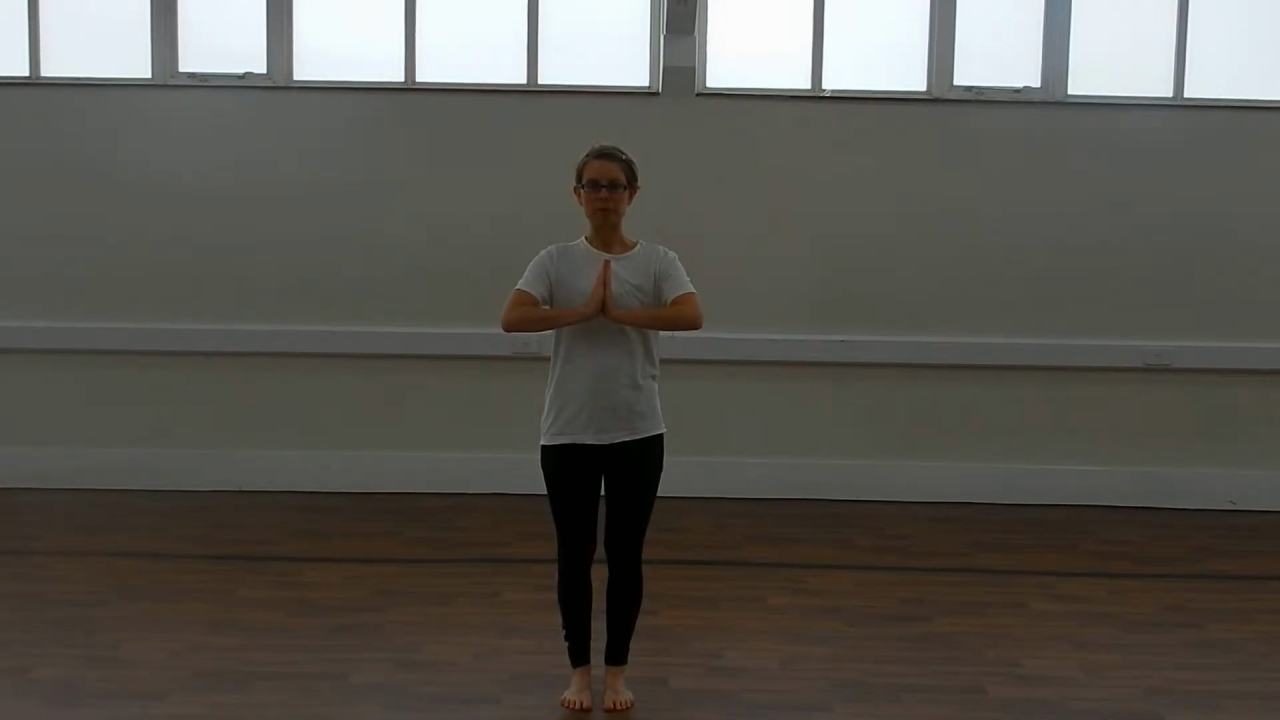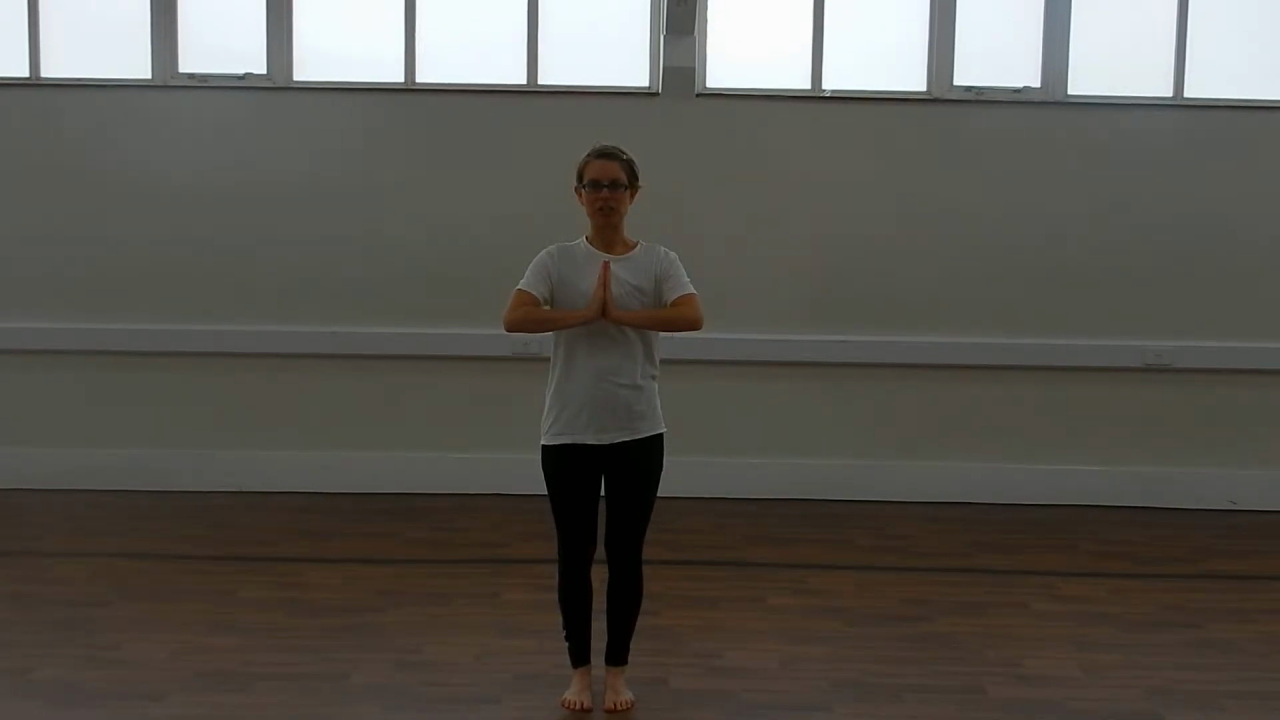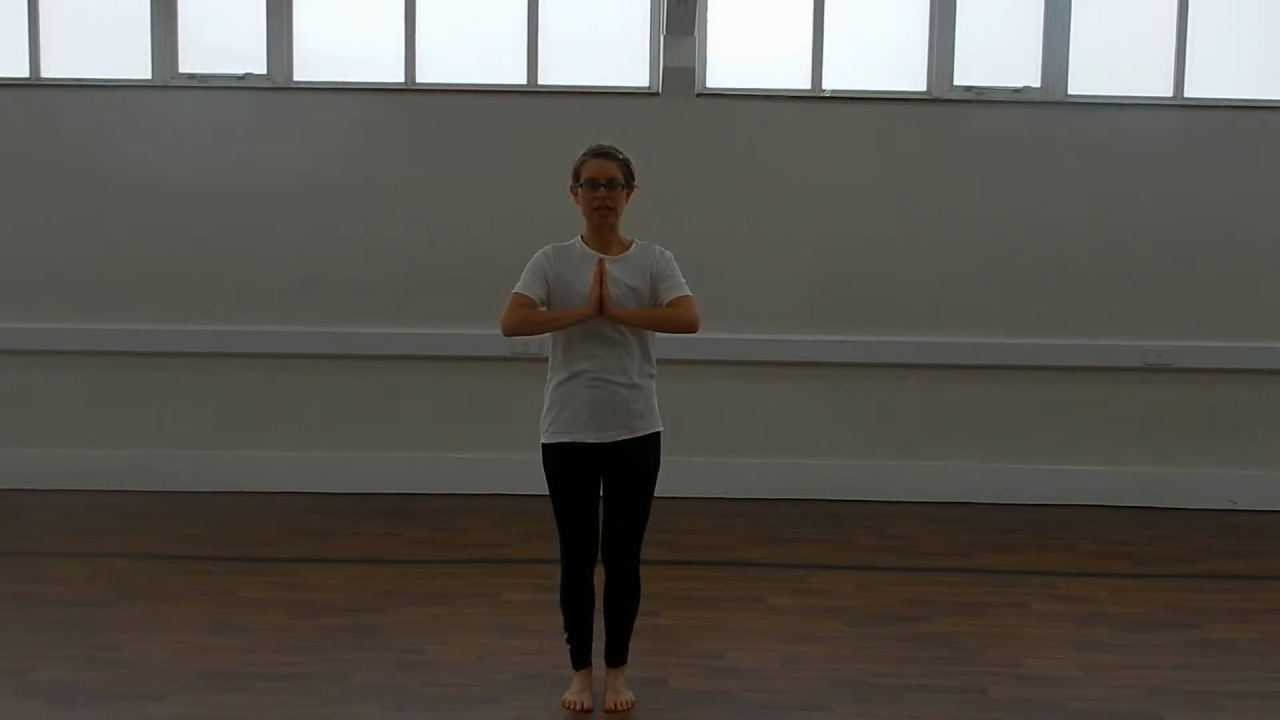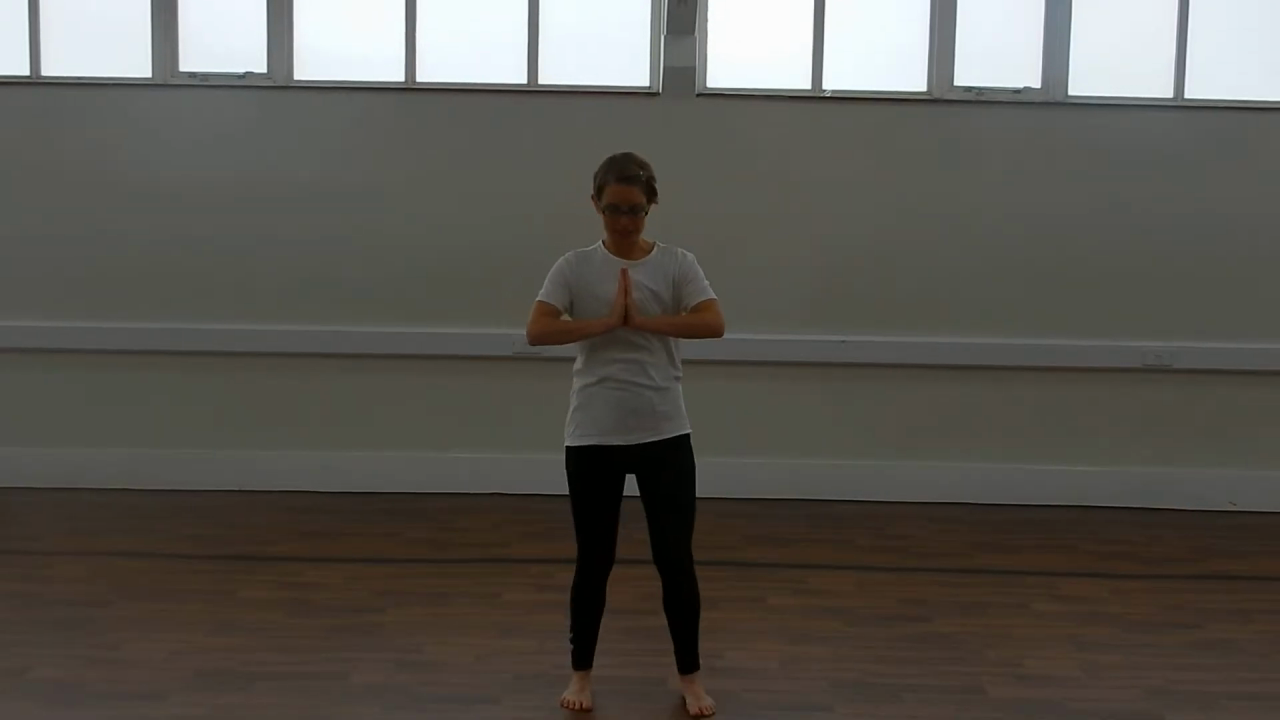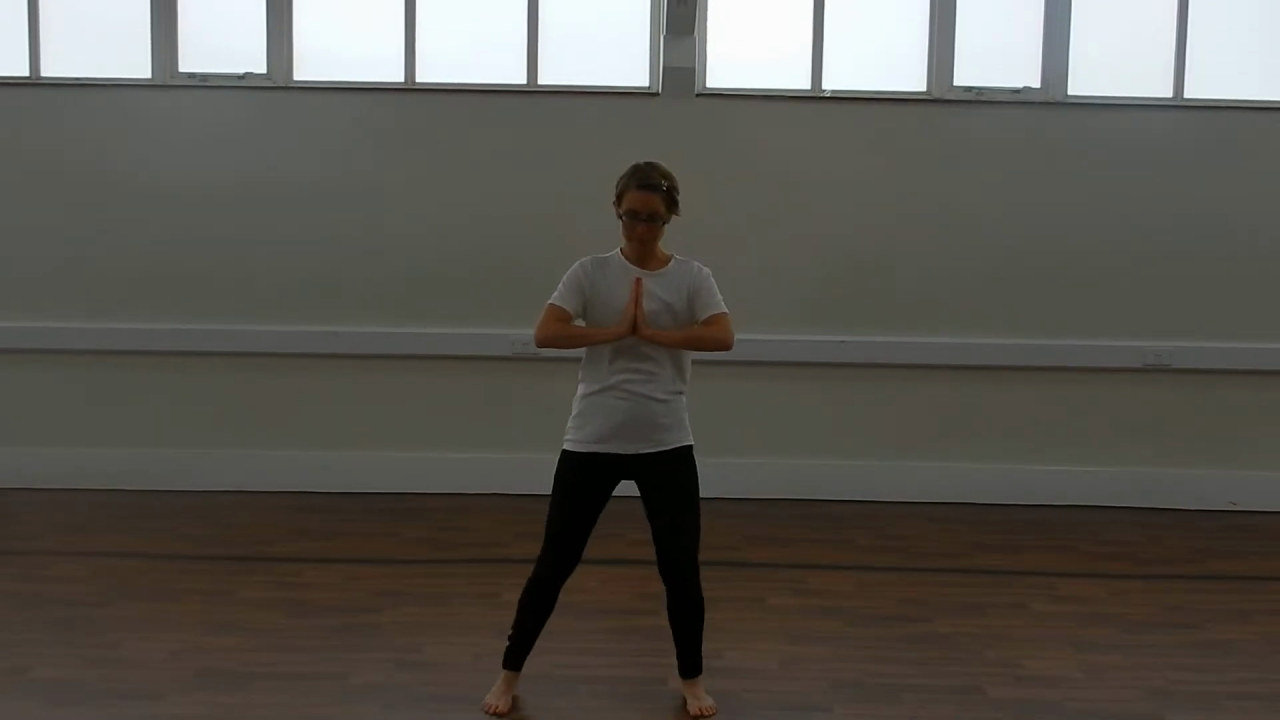
dt=0.5s
person 1, frame 1
left shoulder: (657, 261)
right shoulder: (555, 260)
left elbow: (691, 316)
right elbow: (512, 318)
left wrist: (619, 313)
right wrist: (585, 309)
left hip: (636, 433)
right hip: (569, 433)
left knee: (625, 555)
right knee: (575, 555)
left ankle: (616, 670)
right ankle: (579, 670)
person 1, frame 2
left shoulder: (658, 261)
right shoulder: (557, 260)
left elbow: (692, 318)
right elbow: (514, 318)
left wrist: (619, 314)
right wrist: (586, 313)
left hip: (636, 433)
right hip: (569, 434)
left knee: (625, 556)
right knee: (575, 556)
left ankle: (616, 671)
right ankle: (580, 670)
person 1, frame 3
left shoulder: (654, 260)
right shoulder: (553, 260)
left elbow: (688, 320)
right elbow: (512, 322)
left wrist: (616, 311)
right wrist: (582, 311)
left hip: (634, 431)
right hip: (569, 432)
left knee: (623, 556)
right knee: (578, 557)
left ankle: (616, 670)
right ankle: (581, 672)
person 1, frame 4
left shoulder: (676, 263)
right shoulder: (575, 266)
left elbow: (713, 323)
right elbow: (537, 331)
left wrist: (642, 320)
right wrist: (606, 321)
left hip: (664, 434)
right hip: (593, 436)
left knee: (675, 559)
right knee: (595, 561)
right ankle: (581, 671)
person 1, frame 5
left shoulder: (691, 276)
right shoulder: (590, 272)
left elbow: (722, 337)
right elbow: (545, 333)
left wrist: (651, 332)
right wrist: (616, 331)
left hip: (665, 445)
right hip: (593, 441)
left knee: (680, 568)
right knee: (555, 561)
right ankle: (509, 673)
